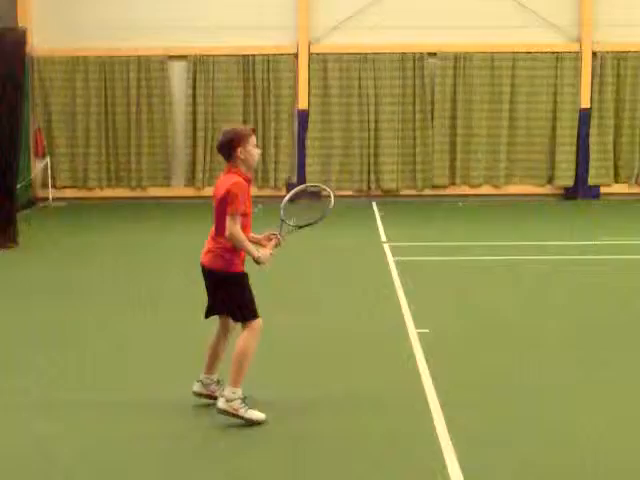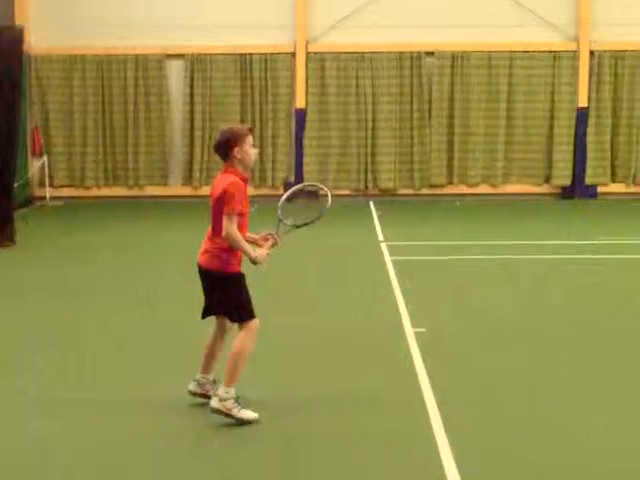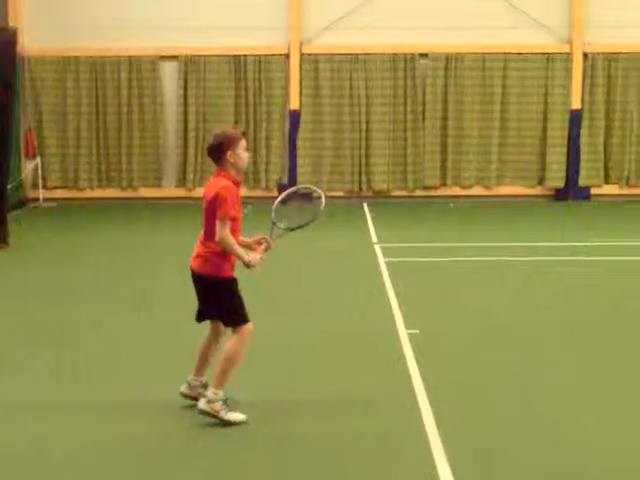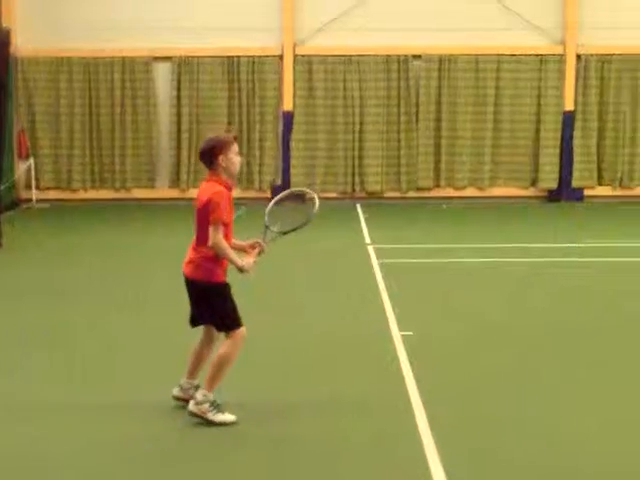
dt=0.1s
person 1, frame 1
left shoulder: (227, 180)
right shoulder: (237, 185)
right elbow: (232, 232)
left wrist: (257, 238)
right wrist: (256, 254)
left hip: (214, 261)
right hip: (226, 265)
left knee: (226, 324)
right knee: (252, 325)
left ankle: (207, 382)
right ankle: (232, 397)
person 1, frame 2
left shoulder: (223, 180)
right shoulder: (234, 185)
right elbow: (228, 232)
left wrist: (254, 239)
right wrist: (253, 254)
left hip: (211, 262)
right hip: (223, 265)
left knee: (223, 324)
right knee: (249, 325)
left ankle: (203, 381)
right ankle: (226, 397)
person 1, frame 3
left shoulder: (216, 184)
right shoulder: (226, 189)
right elbow: (222, 237)
left wrist: (248, 242)
right wrist: (246, 259)
left hip: (204, 266)
right hip: (216, 270)
left knee: (218, 327)
right knee: (243, 330)
left ankle: (195, 384)
right ankle: (213, 399)
person 1, frame 4
left shoulder: (209, 189)
right shoulder: (218, 194)
right elbow: (215, 242)
left wrist: (241, 246)
right wrist: (240, 263)
left hip: (197, 271)
right hip: (208, 274)
left knee: (211, 332)
right knee: (236, 334)
left ankle: (187, 387)
right ankle: (202, 400)
